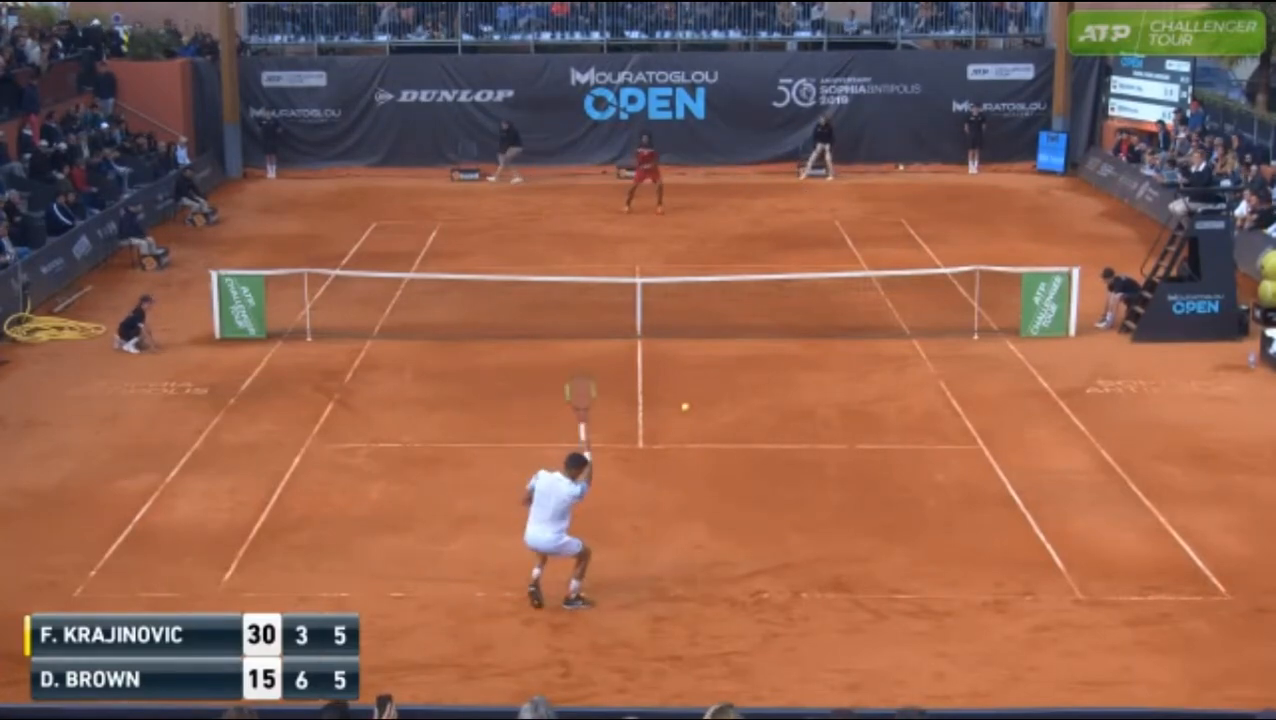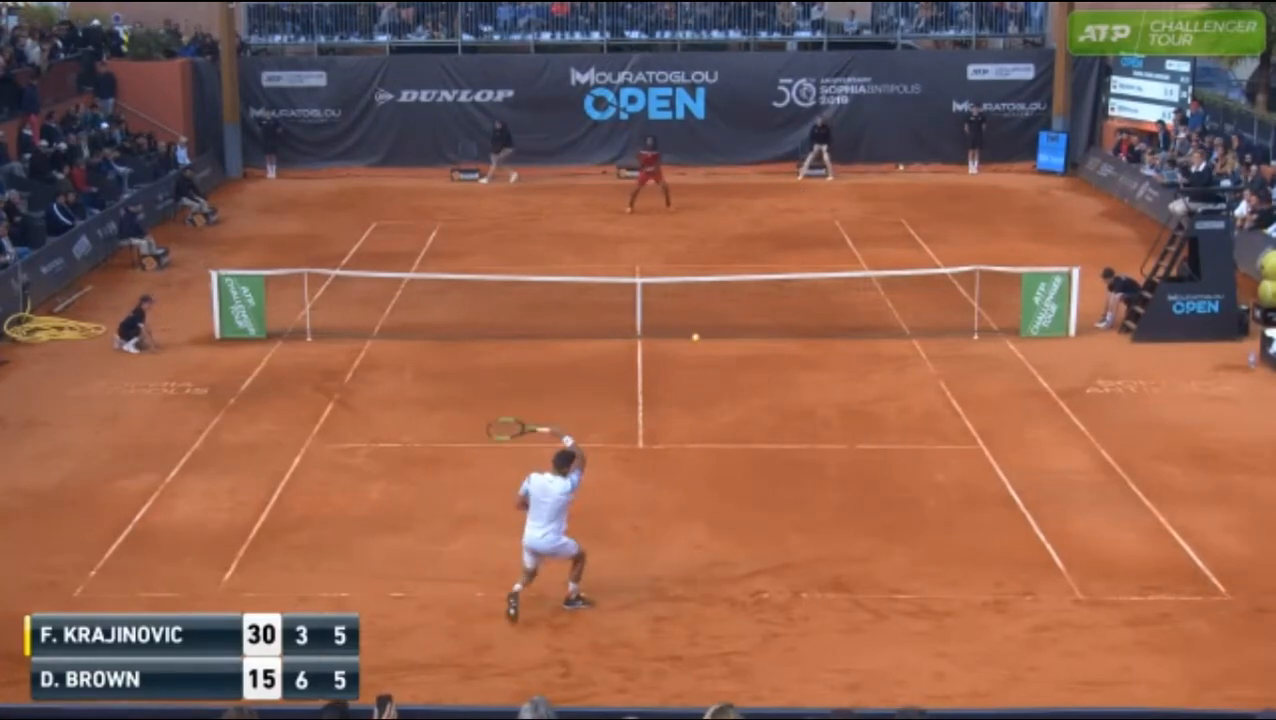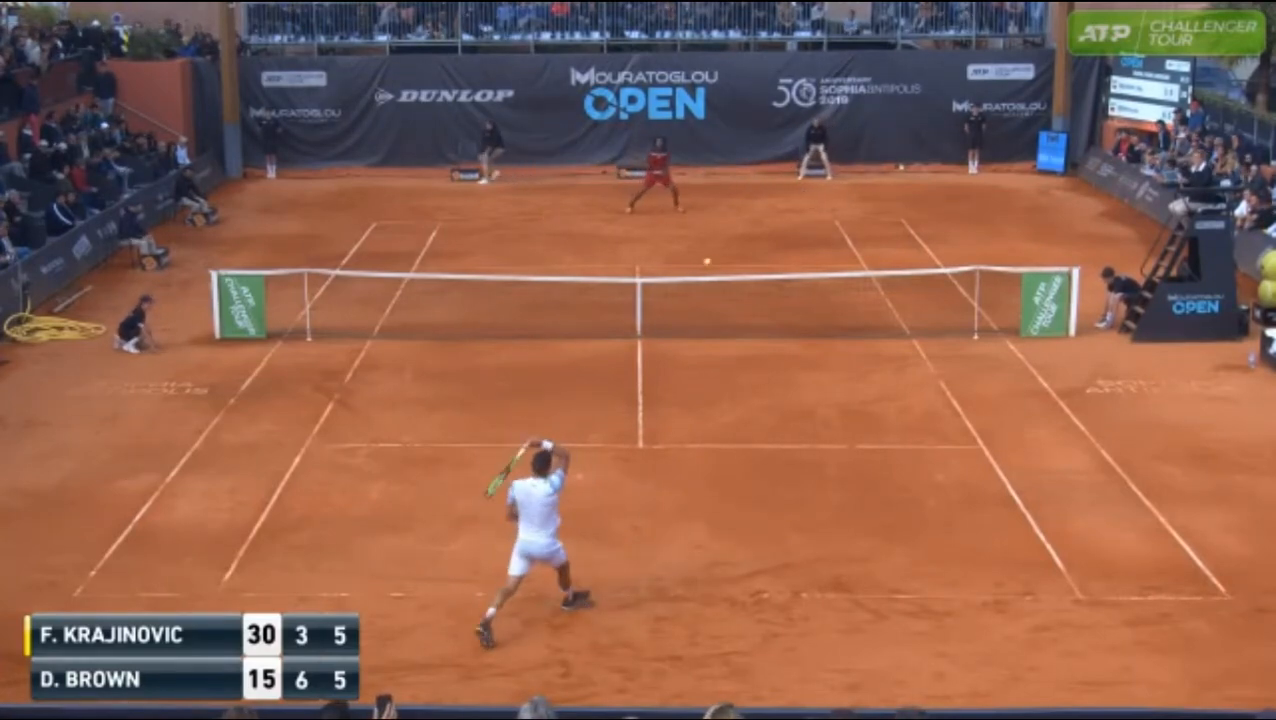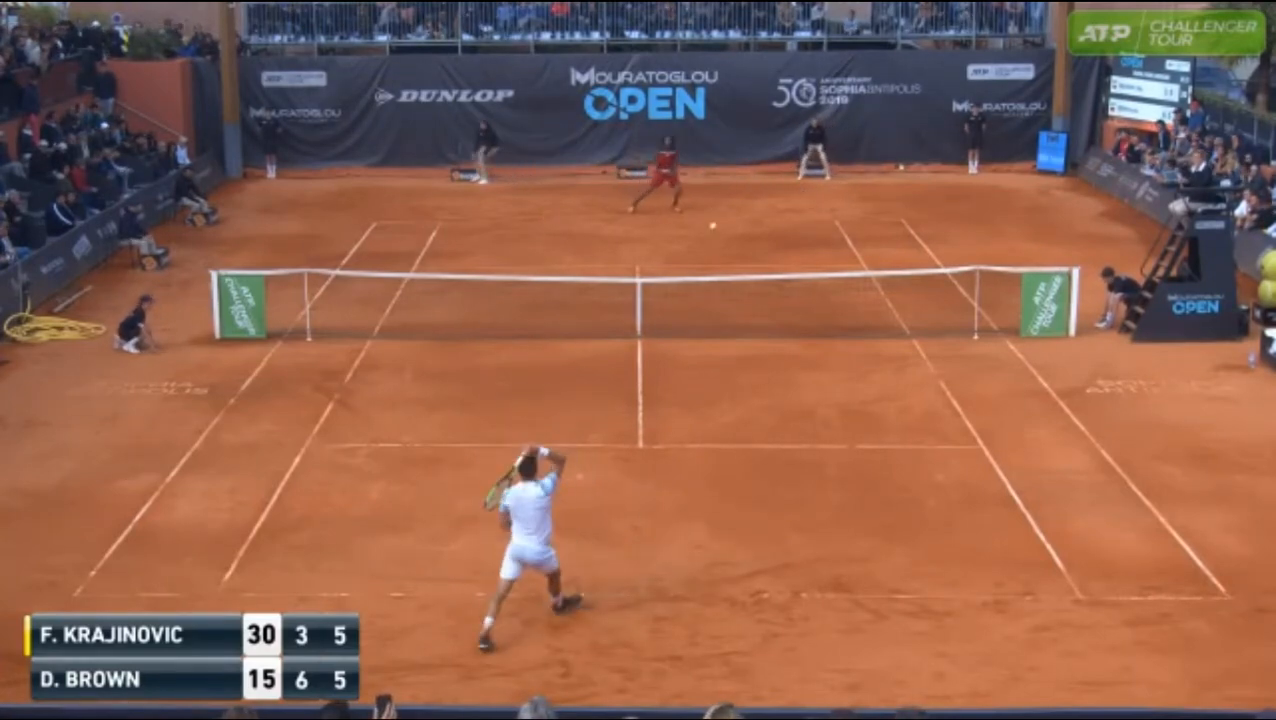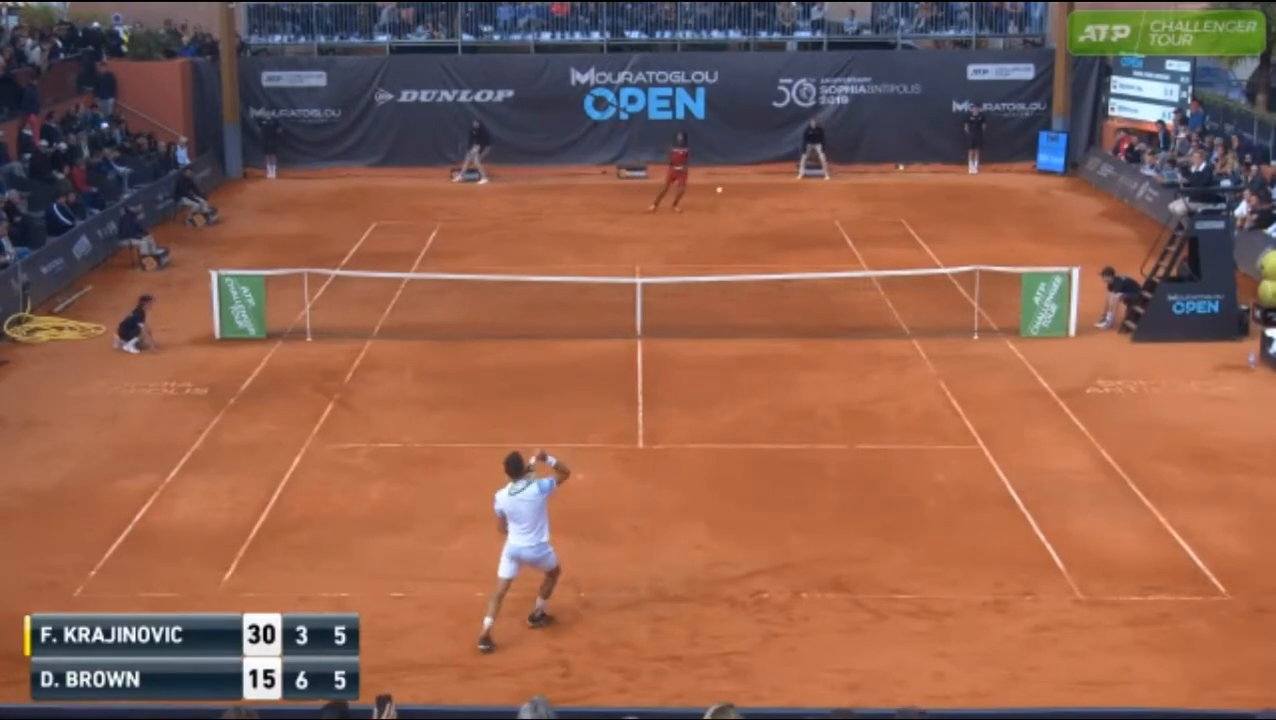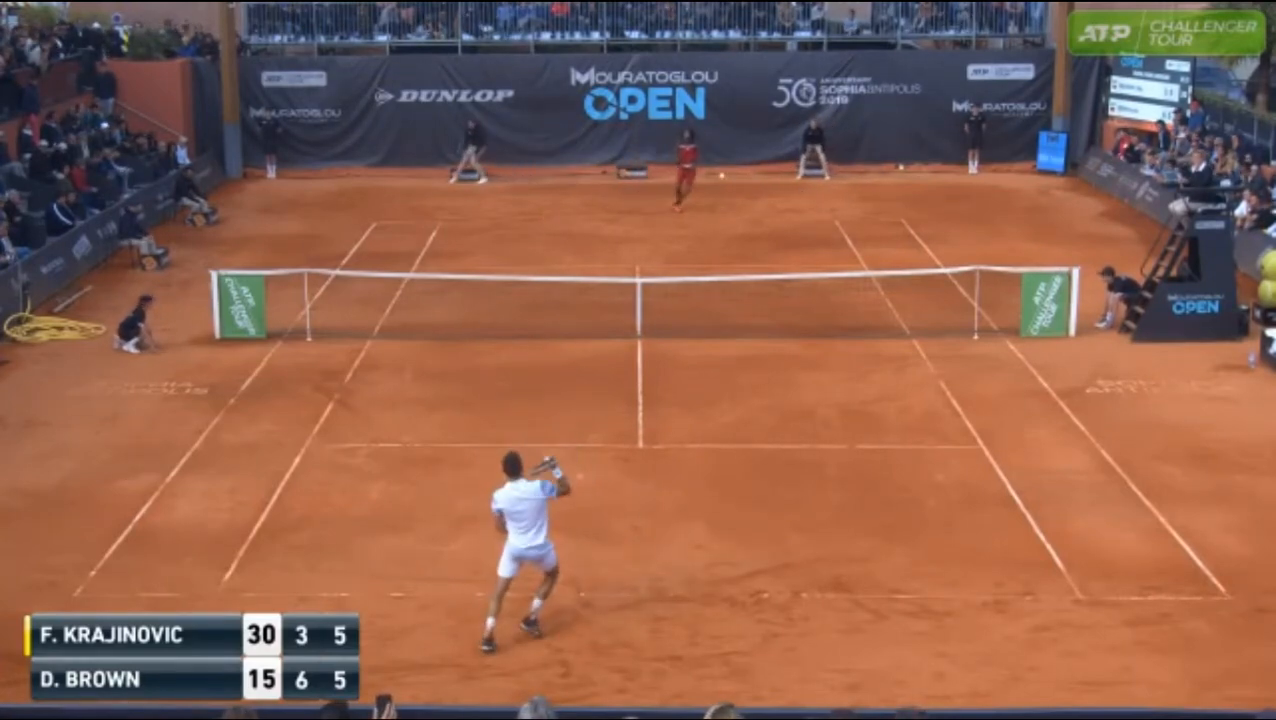
dt=0.1s
person 1, frame 1
left shoulder: (540, 476)
right shoulder: (574, 491)
left elbow: (525, 500)
right elbow: (587, 481)
right wrist: (588, 459)
left hip: (530, 540)
right hip: (554, 543)
right knee: (584, 554)
left ankle: (535, 584)
right ankle: (572, 598)
person 1, frame 2
left shoulder: (532, 479)
right shoulder: (568, 487)
left elbow: (519, 504)
right elbow: (581, 461)
right wrist: (568, 440)
left hip: (529, 539)
right hip: (552, 543)
left knee: (529, 573)
right knee: (580, 557)
left ankle: (514, 594)
right ankle: (572, 597)
person 1, frame 3
left shoulder: (516, 486)
right shoulder: (553, 485)
left elbow: (511, 514)
right elbow: (565, 455)
right wrist: (544, 444)
left hip: (524, 544)
right hip: (547, 546)
left knee: (510, 587)
right knee: (563, 566)
left ankle: (487, 622)
right ankle: (570, 599)
person 1, frame 4
left shoulder: (508, 494)
right shoulder: (544, 489)
left elbow: (504, 525)
right elbow: (561, 461)
right wrist: (539, 450)
left hip: (516, 550)
right hip: (540, 552)
left knee: (500, 593)
right knee: (554, 574)
left ankle: (485, 635)
right ankle: (559, 604)
person 1, frame 5
left shoulder: (500, 497)
right shoulder: (540, 488)
left elbow: (502, 529)
right elbow: (565, 472)
right wrist: (544, 458)
left hip: (513, 548)
right hip: (538, 549)
left knee: (499, 592)
right knee: (554, 572)
left ankle: (484, 636)
right ankle: (538, 614)
person 1, frame 6
left shoulder: (499, 496)
right shoulder: (539, 487)
left elbow: (500, 527)
right elbow: (566, 490)
right wrist: (555, 468)
left hip: (515, 548)
right hip: (540, 547)
left knee: (499, 590)
right knee: (552, 572)
left ankle: (488, 637)
right ankle: (531, 617)
